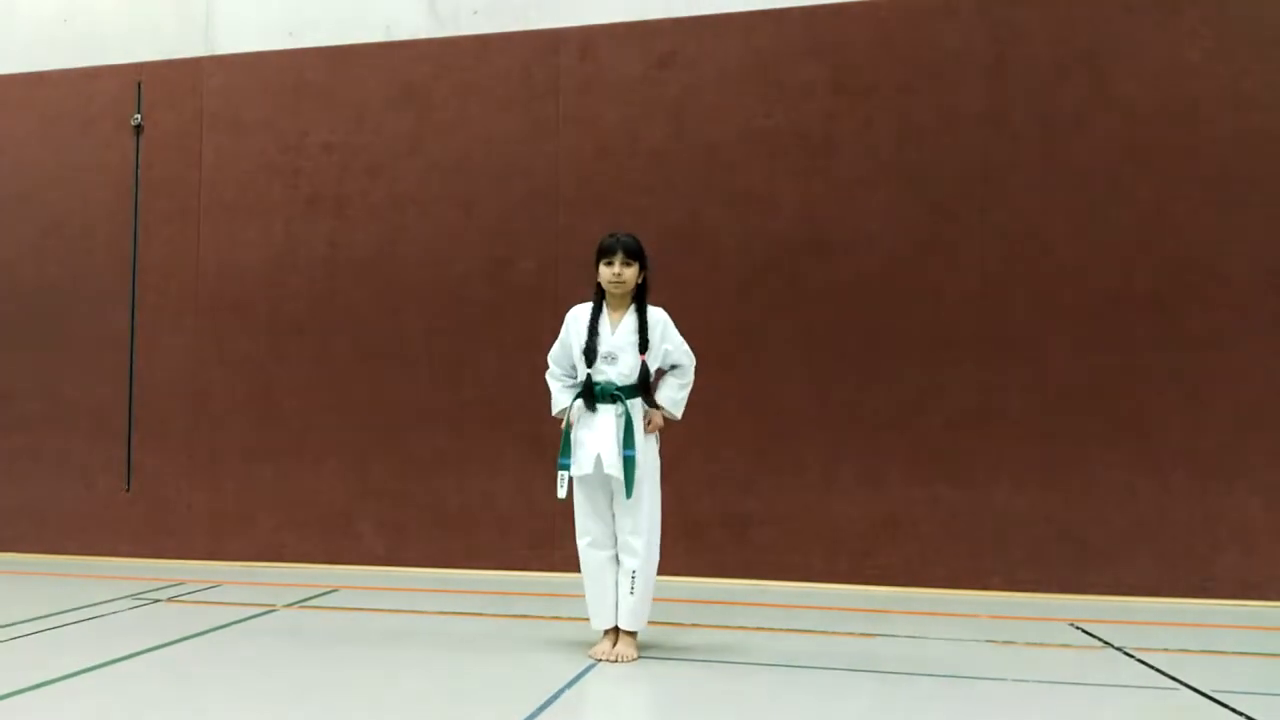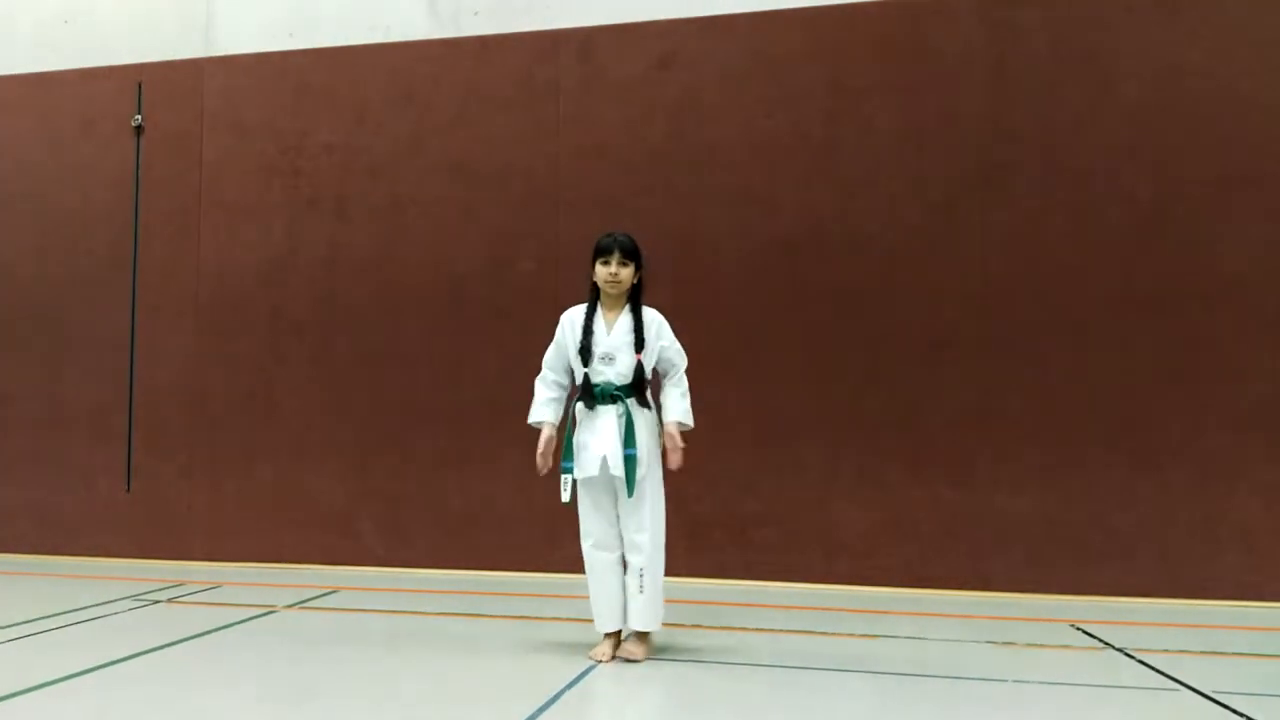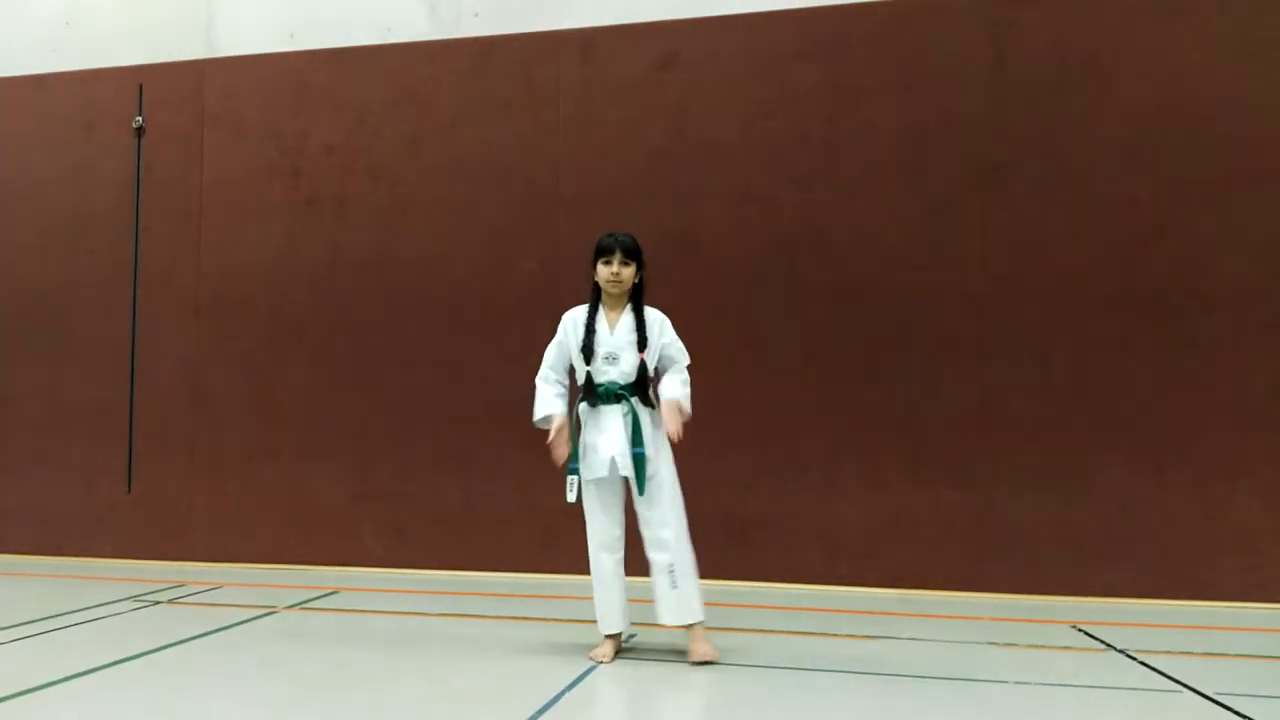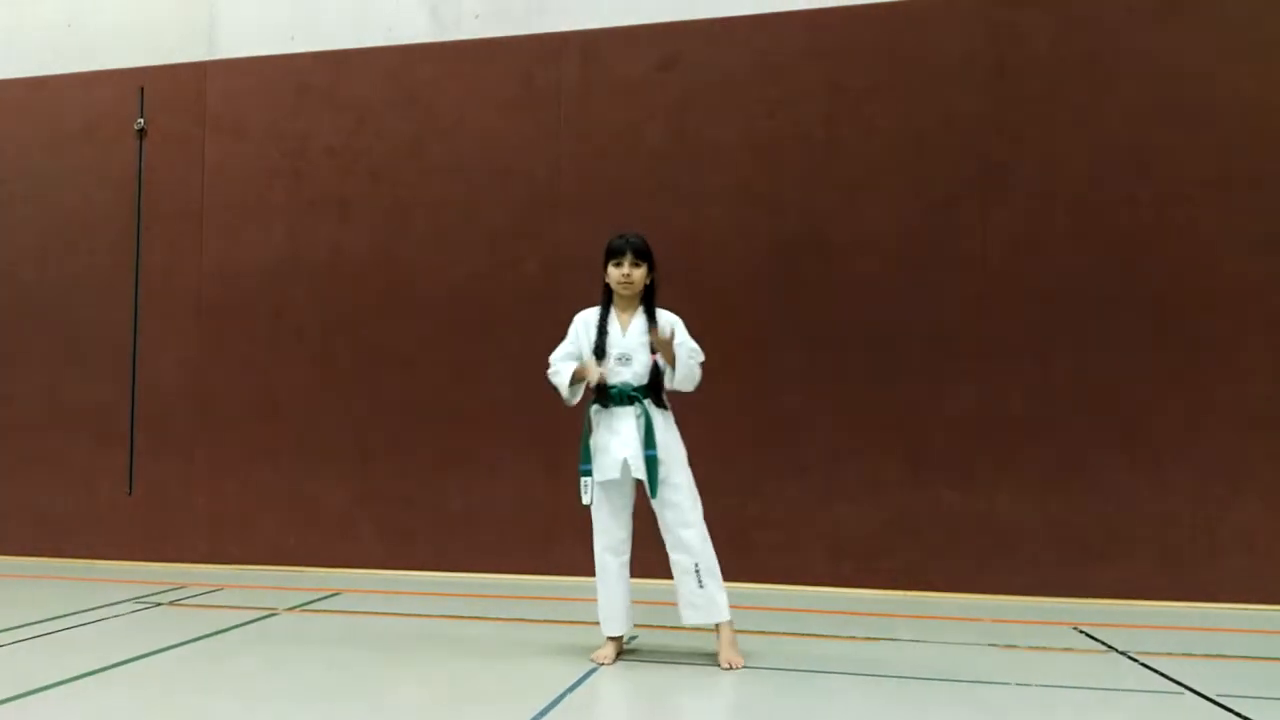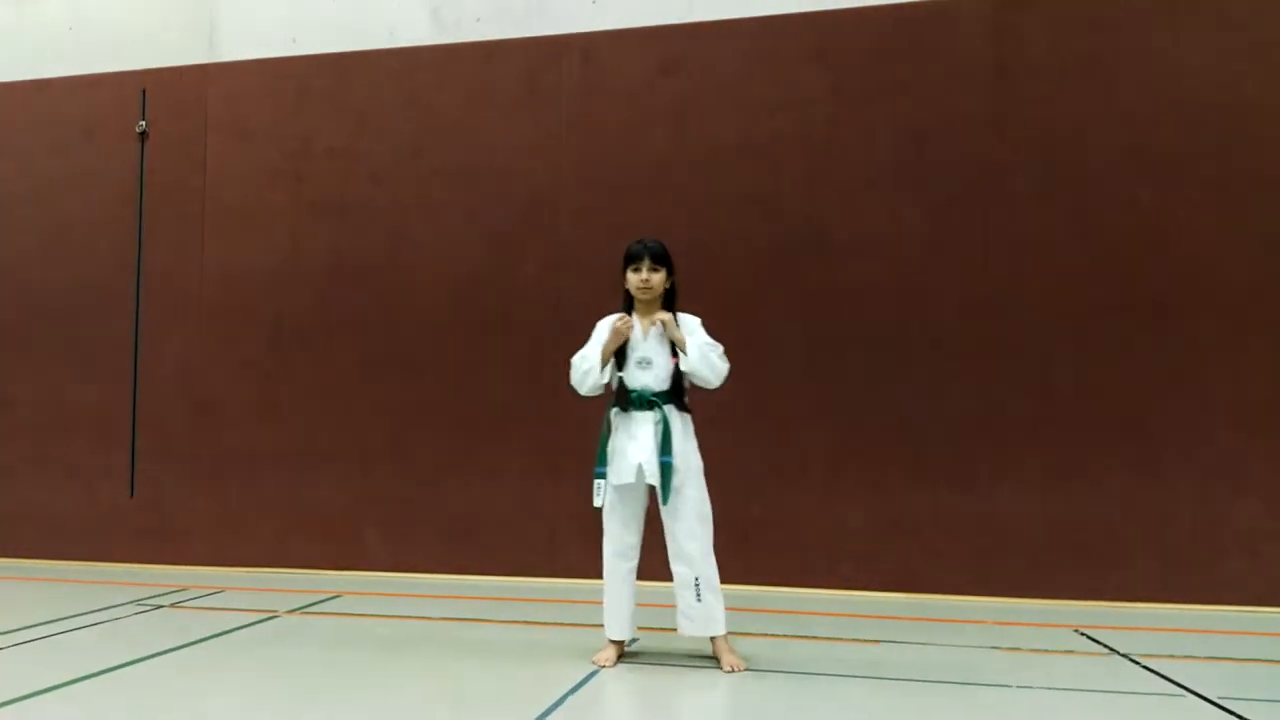
dt=0.2s
person 1, frame 1
left shoulder: (656, 320)
right shoulder: (578, 318)
left elbow: (682, 366)
right elbow: (558, 369)
left wrist: (662, 408)
right wrist: (566, 410)
left hip: (633, 432)
right hip: (588, 431)
left knee: (637, 533)
right knee: (594, 534)
left ankle: (629, 630)
right ankle: (608, 628)
person 1, frame 2
left shoulder: (651, 321)
right shoulder: (572, 320)
left elbow: (674, 373)
right elbow: (553, 375)
left wrist: (673, 424)
right wrist: (548, 426)
left hip: (635, 430)
right hip: (589, 431)
left knee: (642, 533)
right knee: (598, 536)
left ankle: (641, 630)
right ankle: (611, 631)
person 1, frame 3
left shoulder: (653, 321)
right shoulder: (574, 320)
left elbow: (675, 368)
right elbow: (551, 373)
left wrist: (674, 402)
right wrist: (557, 418)
left hip: (643, 429)
right hip: (595, 431)
left knee: (666, 528)
right knee: (603, 536)
left ankle: (692, 626)
right ankle: (612, 632)
person 1, frame 4
left shoulder: (666, 322)
right shoulder: (586, 321)
left elbow: (691, 373)
right elbow: (557, 367)
left wrist: (670, 357)
right wrist: (580, 370)
left hip: (655, 431)
right hip: (607, 431)
left knee: (686, 528)
right knee: (609, 537)
left ankle: (723, 629)
right ankle: (614, 634)
person 1, frame 5
left shoulder: (686, 325)
right shoulder: (610, 326)
left elbow: (716, 372)
right elbow: (581, 380)
left wrist: (679, 339)
right wrist: (611, 345)
left hip: (671, 436)
right hip: (625, 436)
left knee: (691, 538)
right knee: (619, 542)
left ankle: (718, 639)
right ankle: (616, 637)
